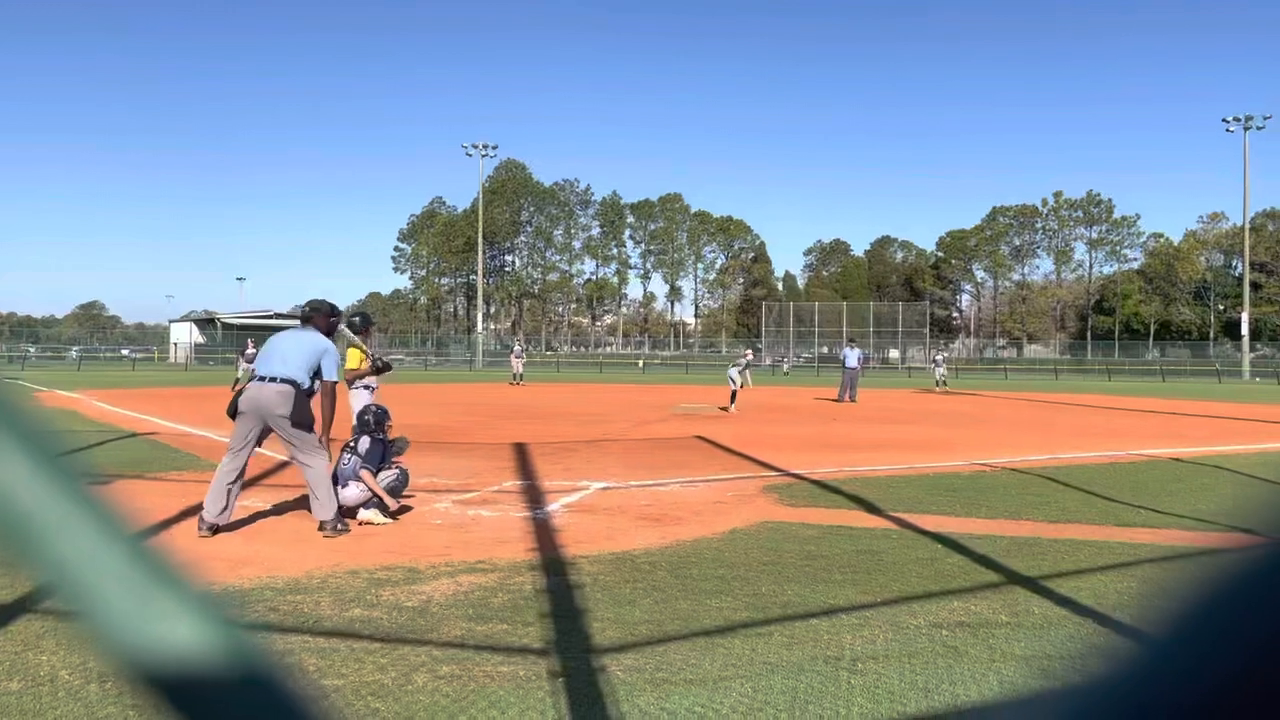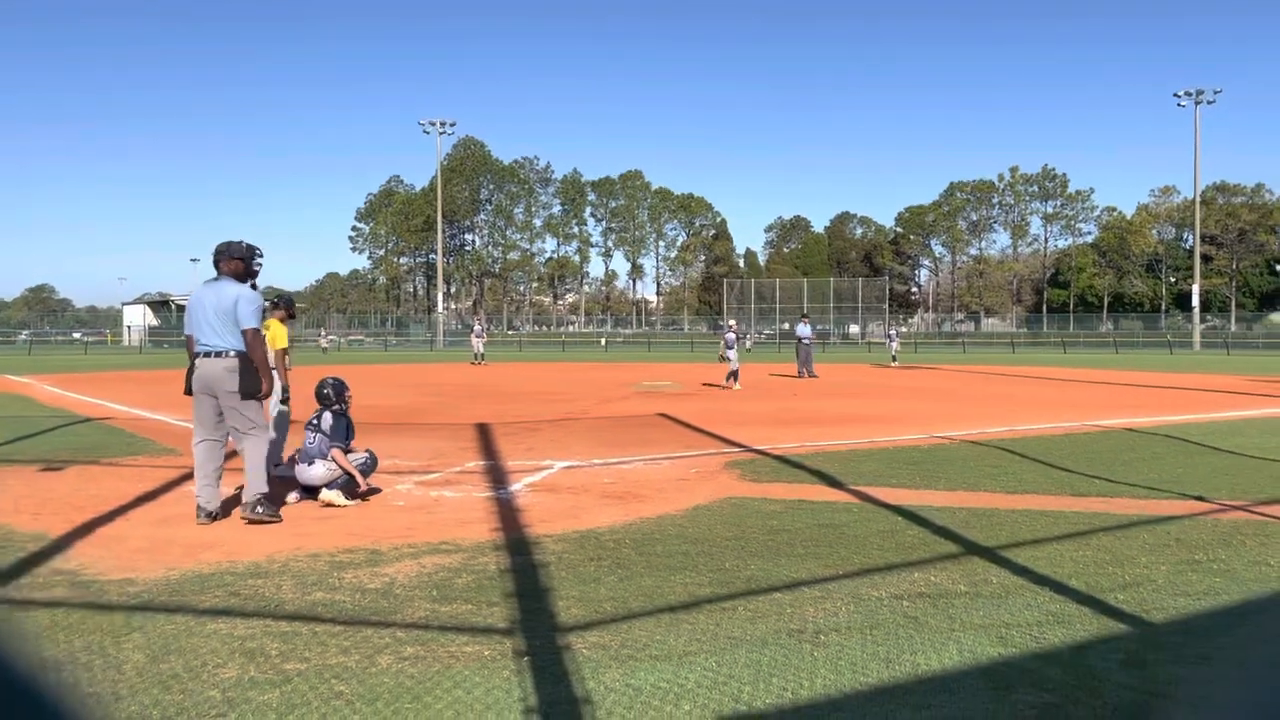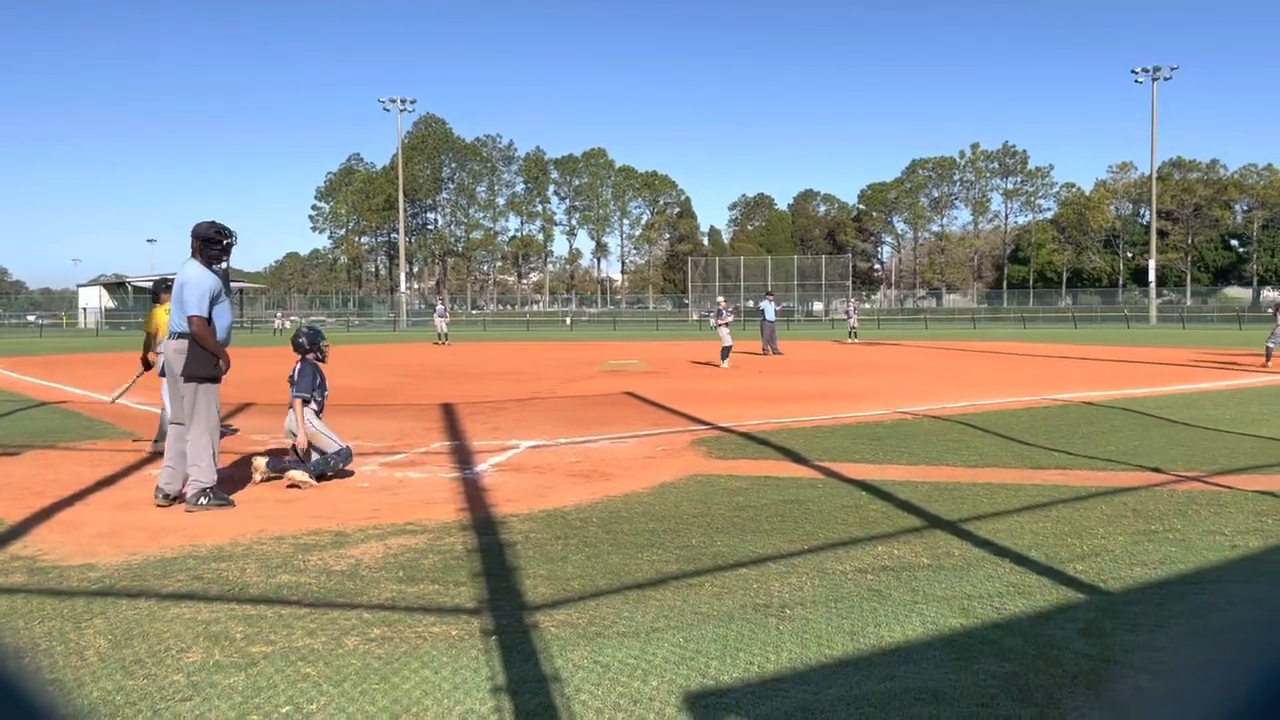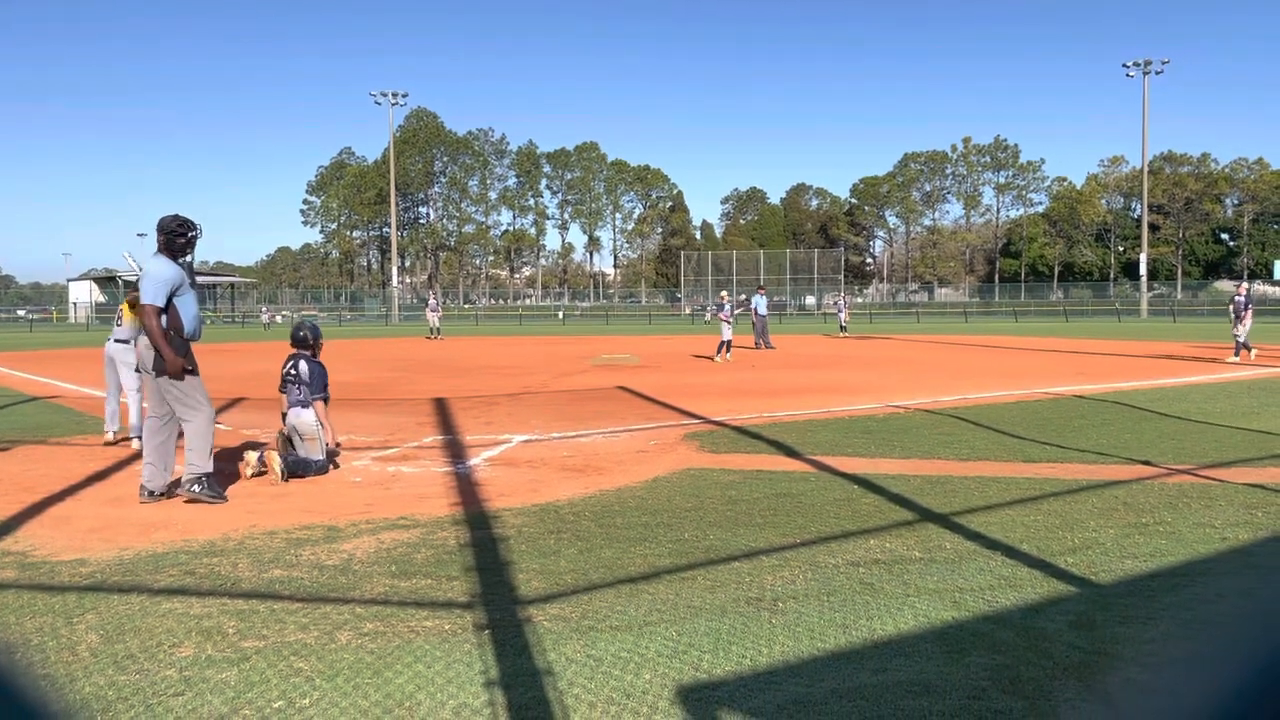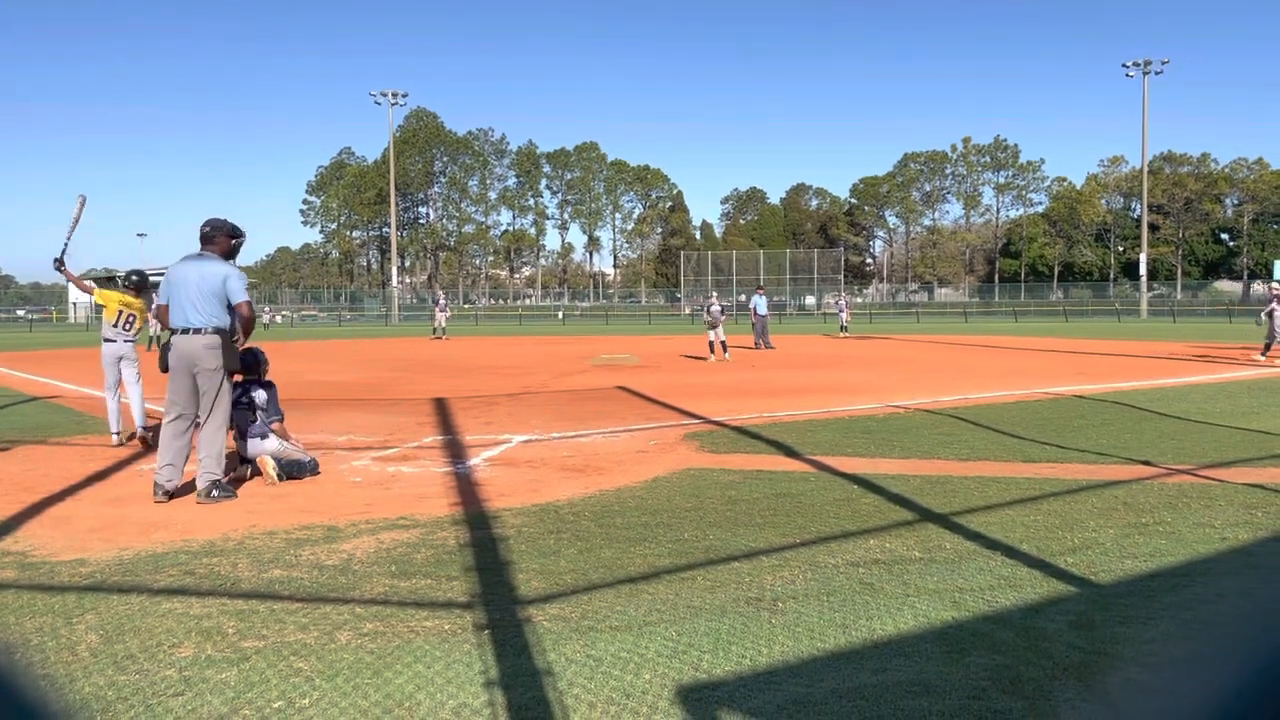
dt=1s
person 1, frame 1
left shoulder: (277, 337)
right shoulder: (327, 346)
right elbow: (327, 391)
right wrist: (324, 432)
left hip: (252, 393)
right hip: (285, 397)
left knee: (235, 456)
right knee: (314, 457)
left ankle: (209, 520)
right ankle: (329, 520)
person 1, frame 2
left shoulder: (196, 295)
right shoulder: (245, 294)
left elbow: (190, 342)
right elbow: (252, 339)
right wrist: (267, 375)
left hip: (202, 368)
right hip: (234, 368)
left knee: (206, 438)
right knee: (253, 434)
left ankle: (207, 506)
right ankle: (254, 501)
person 1, frame 3
left shoulder: (195, 270)
right shoulder: (200, 277)
right elbow: (198, 325)
right wrist: (223, 354)
left hip: (179, 350)
right hip: (194, 353)
left knee: (182, 421)
right knee: (203, 422)
left ankle: (169, 487)
right ankle: (201, 491)
person 1, frame 4
left shoulder: (174, 266)
right shoulder: (162, 270)
right elbow: (148, 315)
right wrist: (170, 355)
left hip: (159, 350)
right hip: (166, 349)
left knee: (160, 416)
right knee: (198, 411)
left ankle: (153, 485)
right ankle: (196, 478)
person 1, frame 5
left shoulder: (176, 268)
right shoulder: (228, 271)
left elbow: (161, 311)
right elbow: (246, 312)
right wrist: (244, 336)
left hip: (178, 345)
right hip: (212, 345)
left knee: (177, 415)
right knee: (214, 416)
left ankle: (164, 482)
right ankle: (210, 484)
